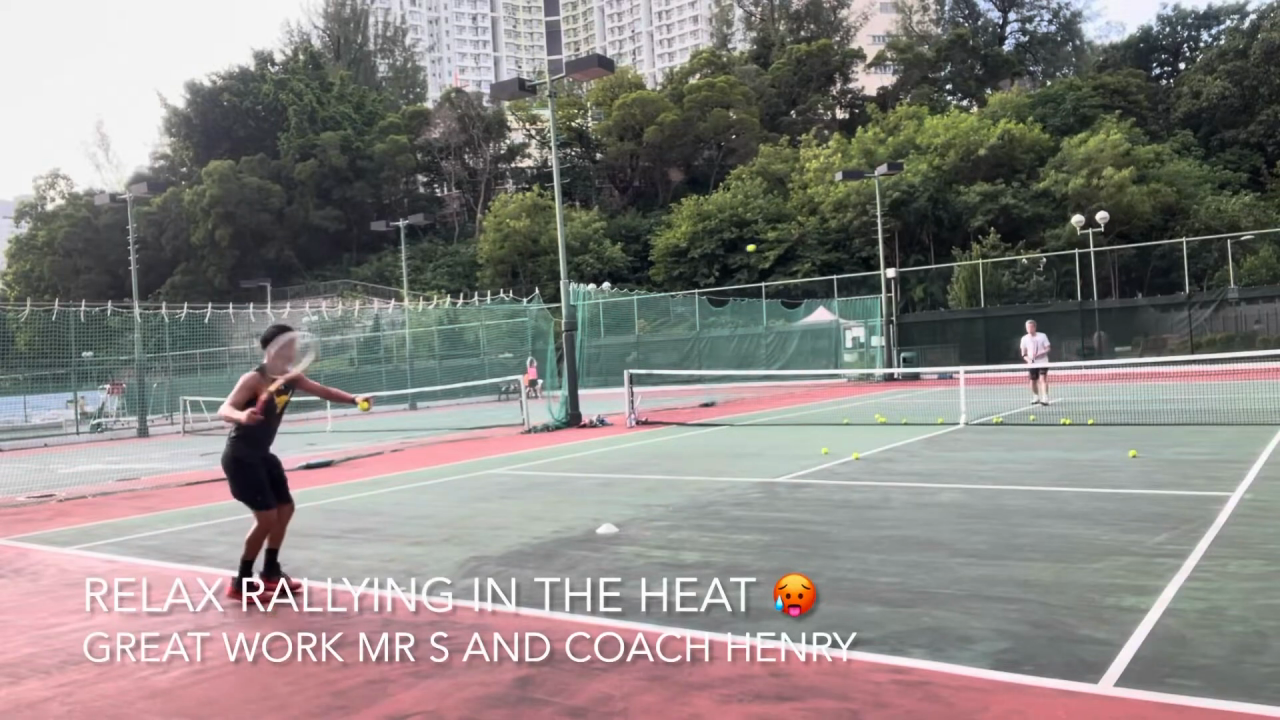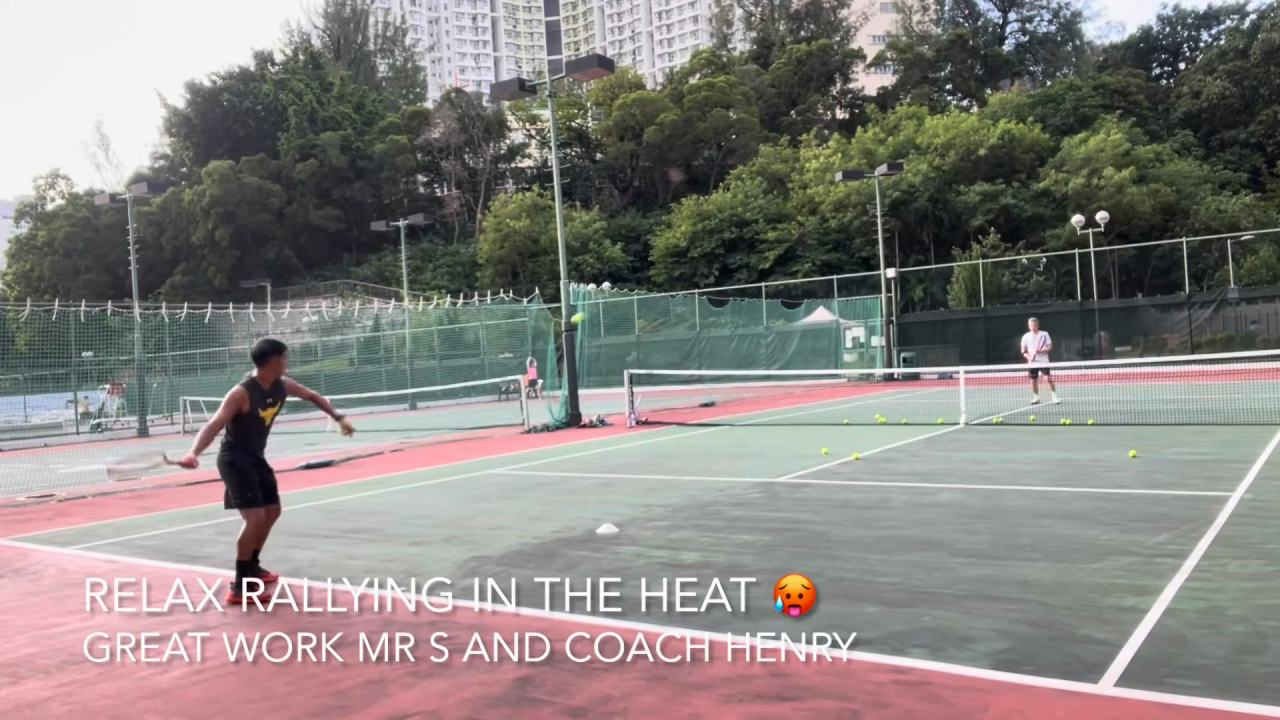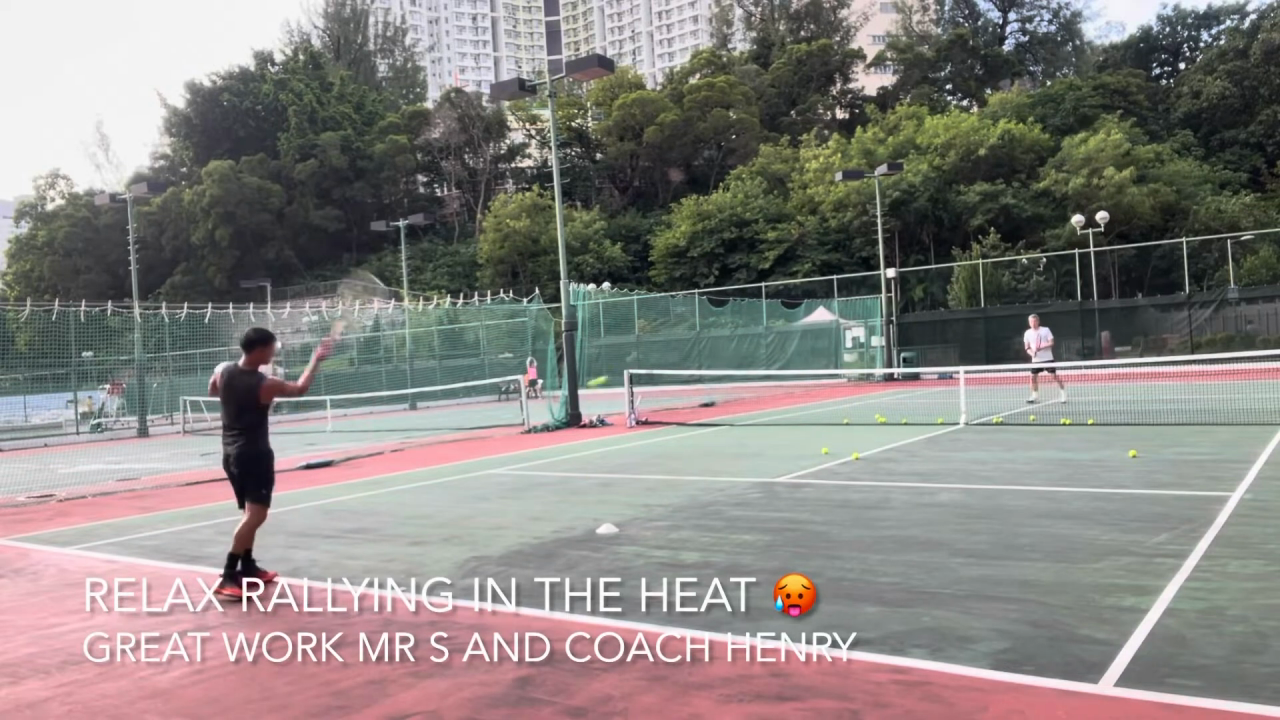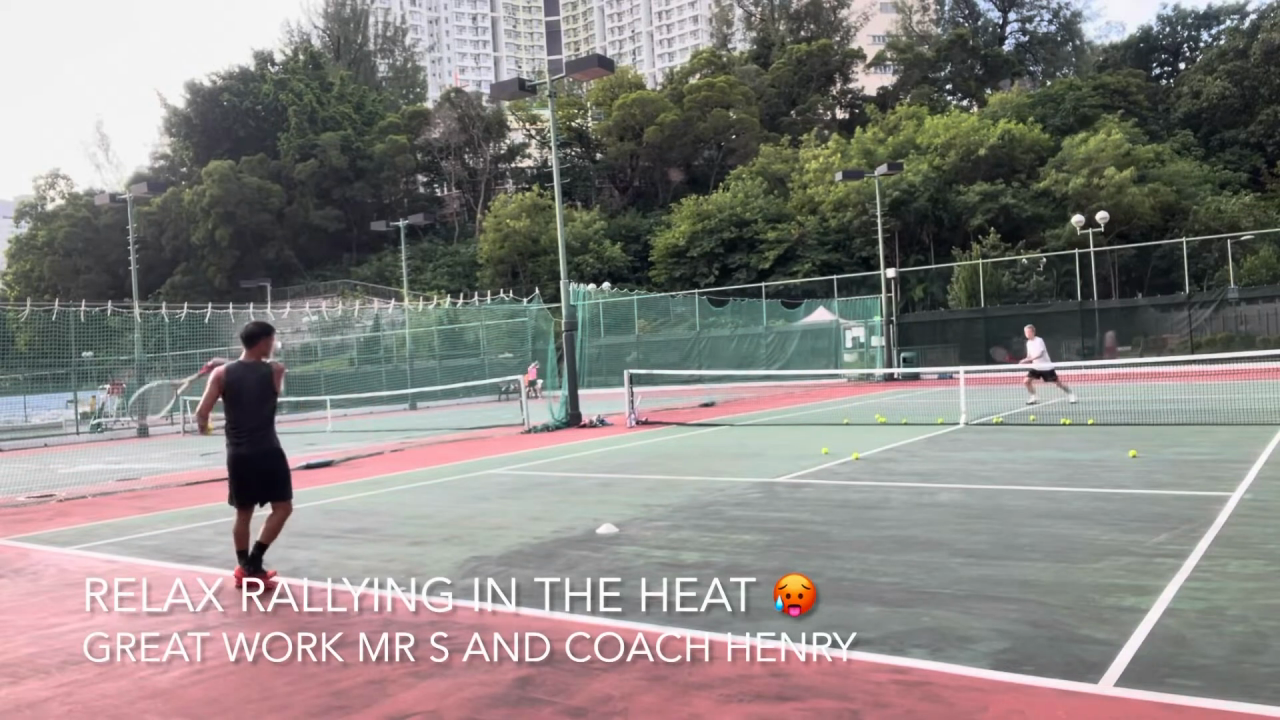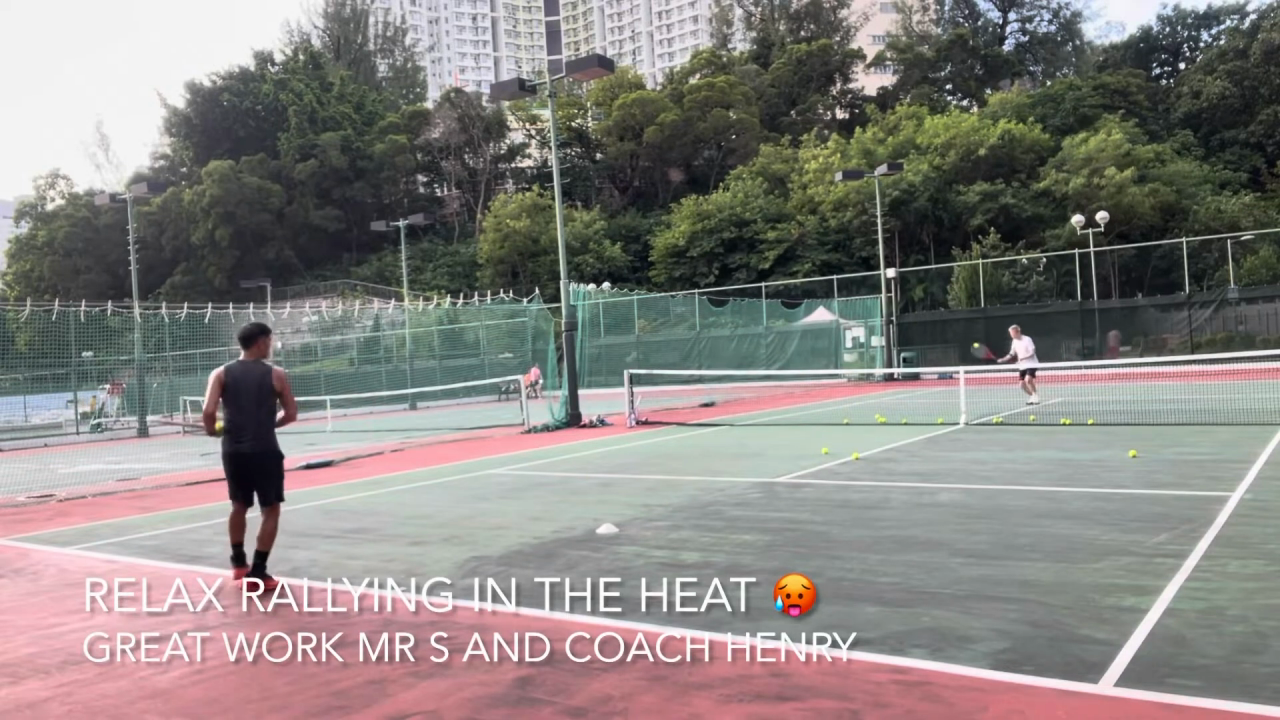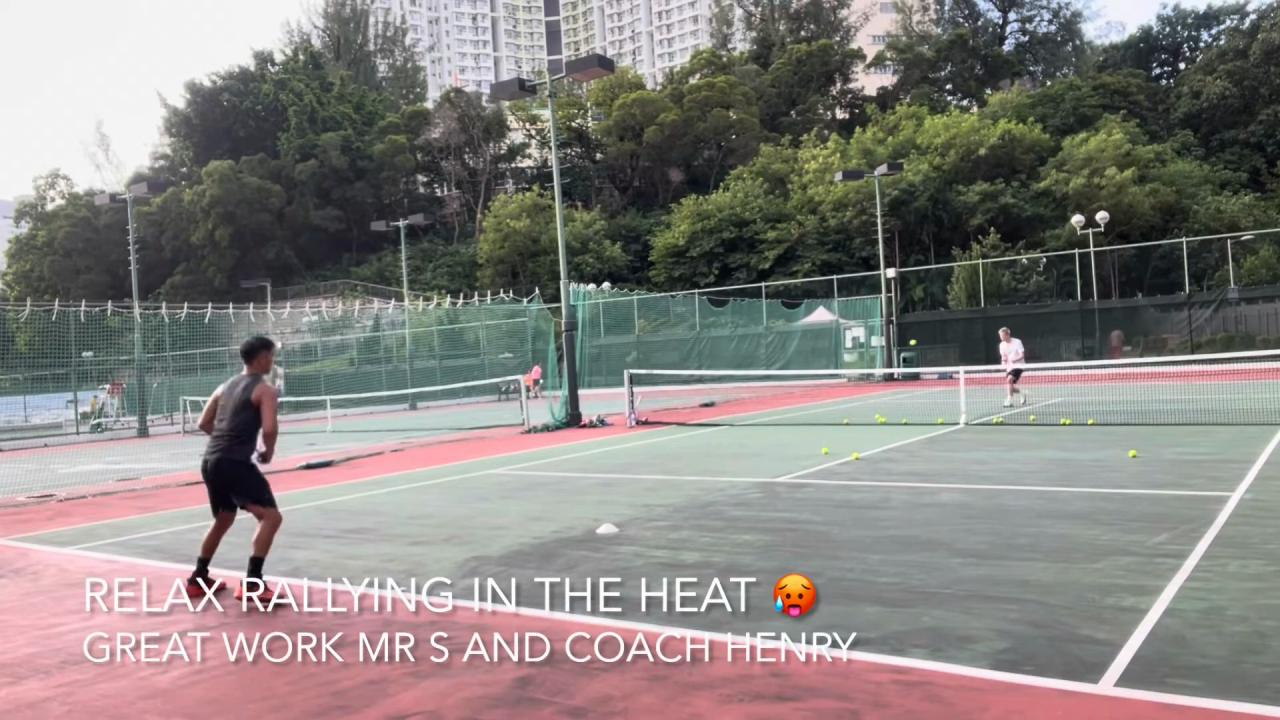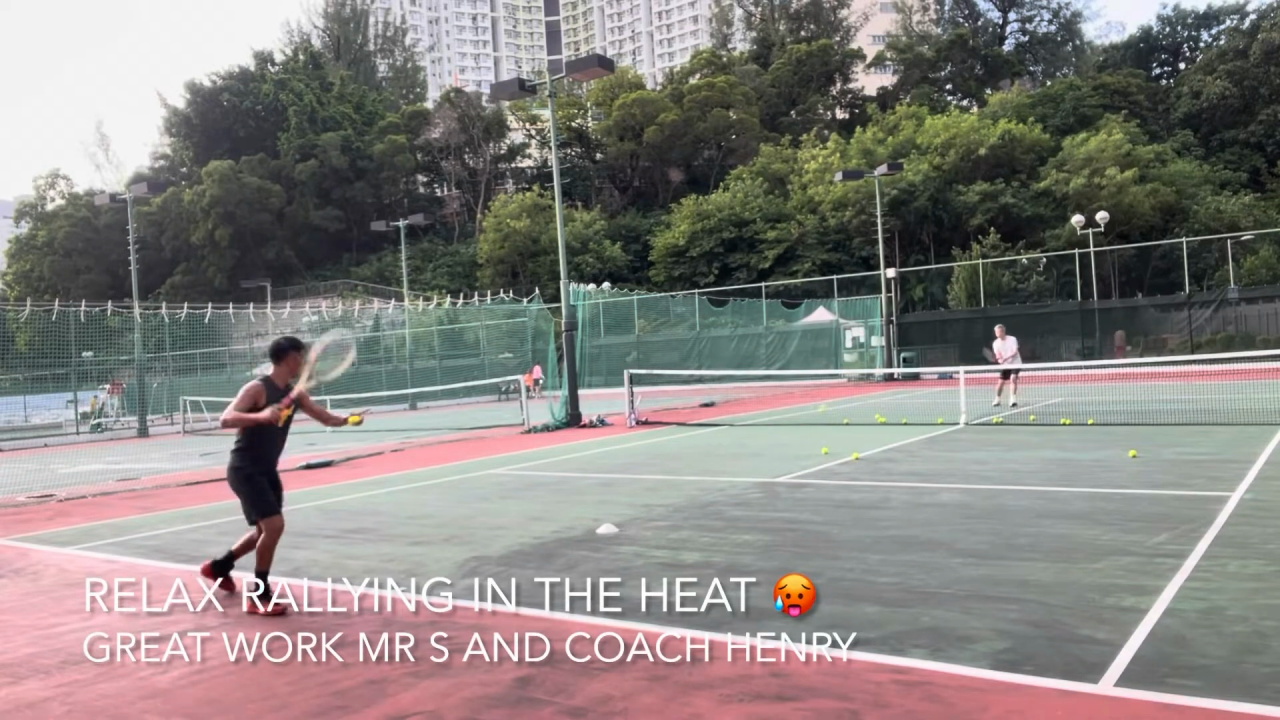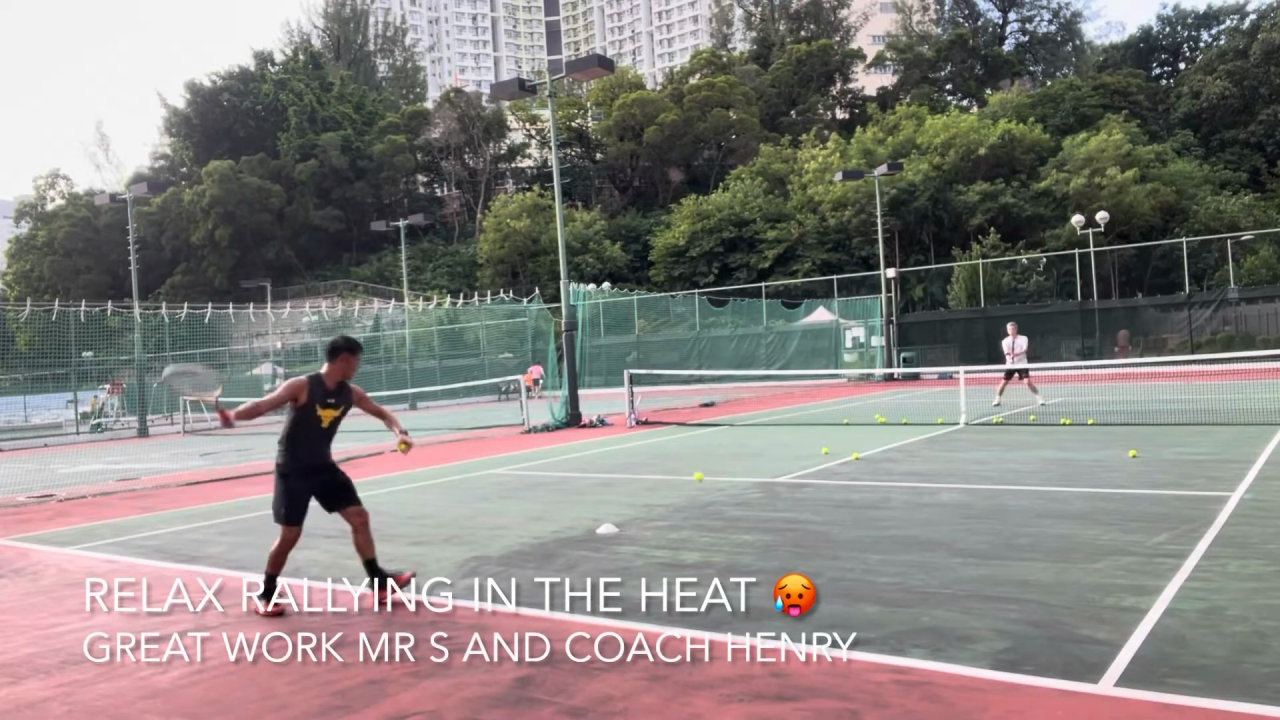
dt=0.3s
person 1, frame 1
left shoulder: (290, 378)
right shoulder: (254, 380)
left elbow: (323, 390)
right elbow: (226, 409)
left wrist: (355, 400)
right wrist: (241, 416)
left hip: (261, 456)
right hip: (241, 457)
left knee: (284, 509)
right knee: (266, 518)
left ankle: (271, 573)
right ankle: (242, 583)
person 1, frame 2
left shoulder: (282, 385)
right shoulder: (241, 394)
left elbow: (311, 395)
right elbow: (213, 427)
left wrist: (339, 417)
right wrist: (194, 453)
left hip: (256, 459)
right hip: (235, 460)
left knee: (272, 511)
right knee: (255, 518)
left ankle: (251, 567)
right ankle: (238, 586)
person 1, frame 3
left shoulder: (223, 370)
right shoulder: (265, 385)
left elbow: (213, 390)
right elbow: (299, 387)
right wrist: (317, 358)
left hip: (231, 453)
right hip: (252, 456)
left knee: (252, 512)
right knee: (254, 513)
left ankle: (247, 567)
right ankle: (229, 577)
person 1, frame 4
left shoulder: (222, 373)
right shoulder: (275, 371)
left elbow: (202, 411)
left wrist: (203, 425)
left hip: (237, 453)
right hip: (267, 452)
left knee: (243, 512)
right knee: (282, 508)
left ankle: (247, 567)
right ankle: (251, 564)
person 1, frame 5
left shoulder: (222, 373)
right shoulder: (276, 375)
left elbow: (209, 410)
right elbow: (291, 414)
left wrist: (211, 429)
left hip: (232, 450)
right hip: (263, 451)
left knee: (239, 505)
right knee: (271, 512)
left ankle: (239, 562)
right ankle: (258, 572)
person 1, frame 6
left shoulder: (226, 387)
right shoulder: (265, 389)
left elbow: (203, 424)
right elbow: (269, 428)
right wrist: (268, 452)
left hip: (211, 461)
right hip: (234, 463)
left knee: (224, 519)
right knee: (271, 517)
left ankle: (198, 578)
right ankle: (253, 581)
person 1, frame 7
left shoulder: (293, 393)
right shoulder: (256, 389)
left elbow: (324, 416)
right elbow: (226, 420)
left wrist: (346, 419)
right wrist: (261, 416)
left hip: (267, 470)
right hip: (245, 470)
left knee: (264, 532)
right knee: (272, 527)
left ankle: (217, 568)
right ankle: (260, 595)
person 1, frame 8
left shoulder: (350, 392)
right shoulder: (300, 386)
left elbow: (380, 412)
right elbow: (263, 406)
left wrist: (399, 432)
right wrist: (234, 415)
left hip: (322, 465)
right hip: (292, 469)
left knee: (359, 516)
right knee: (290, 535)
left ankle: (379, 581)
right ankle: (267, 595)
